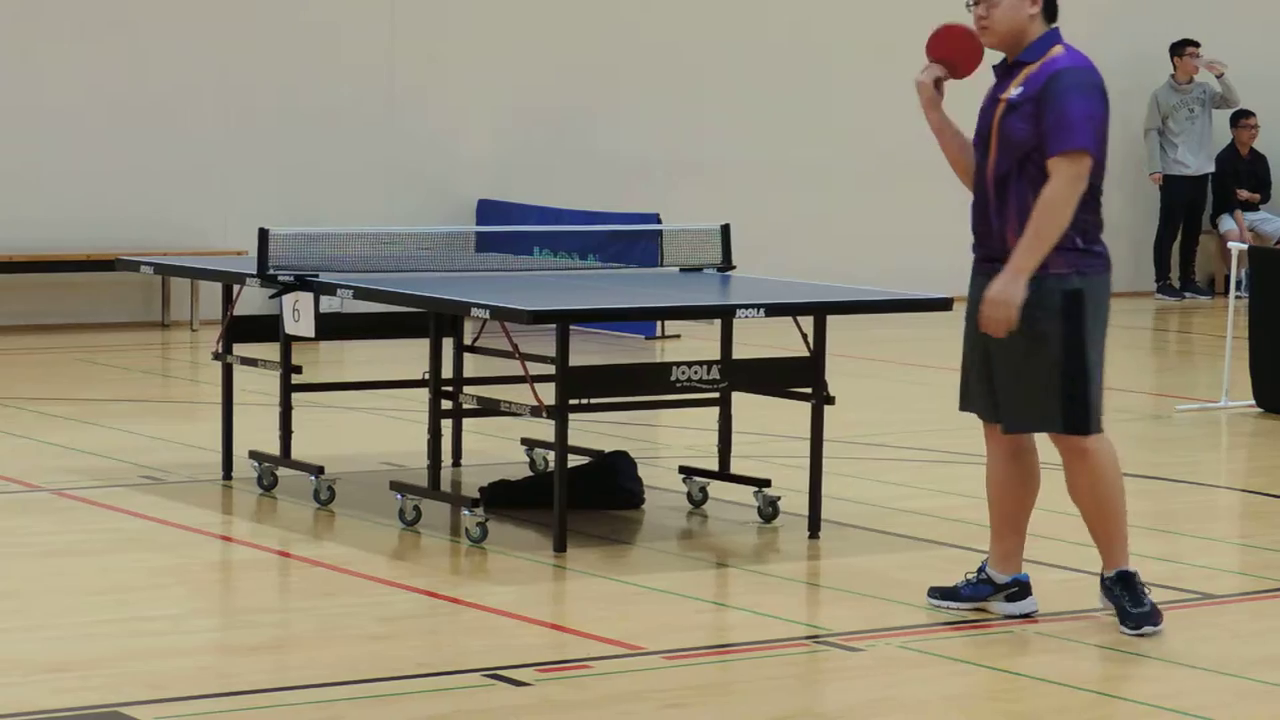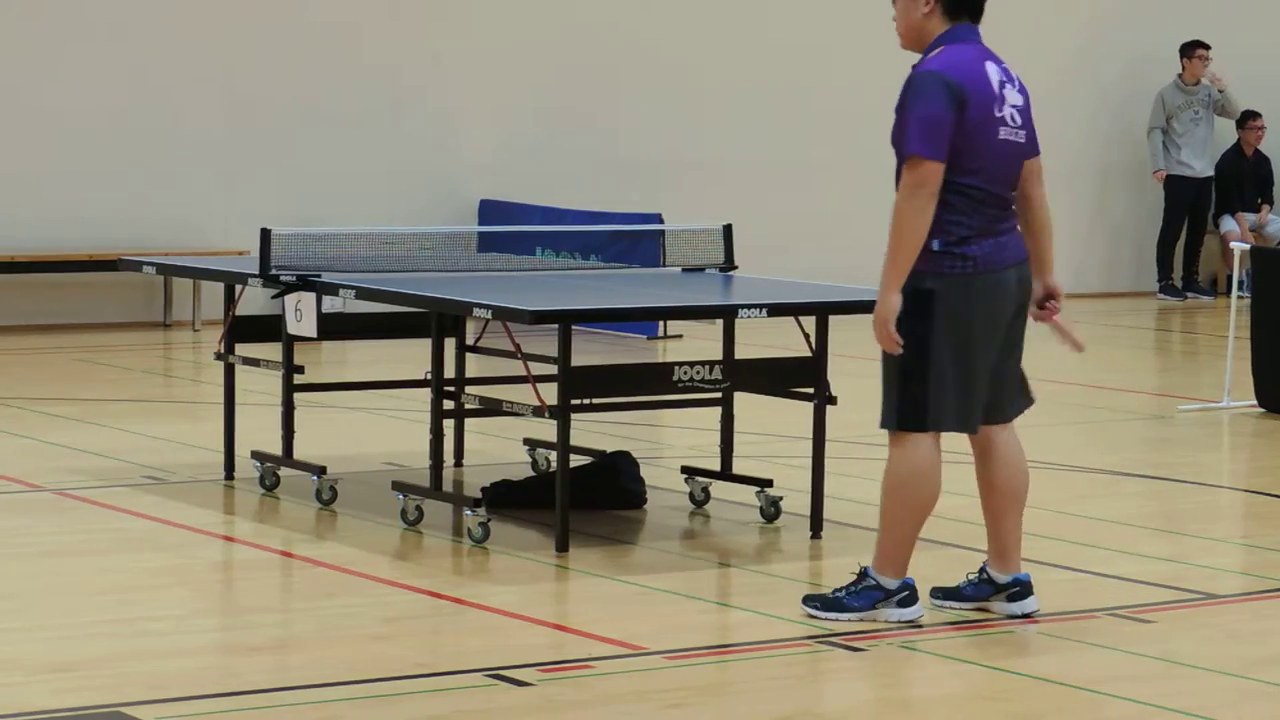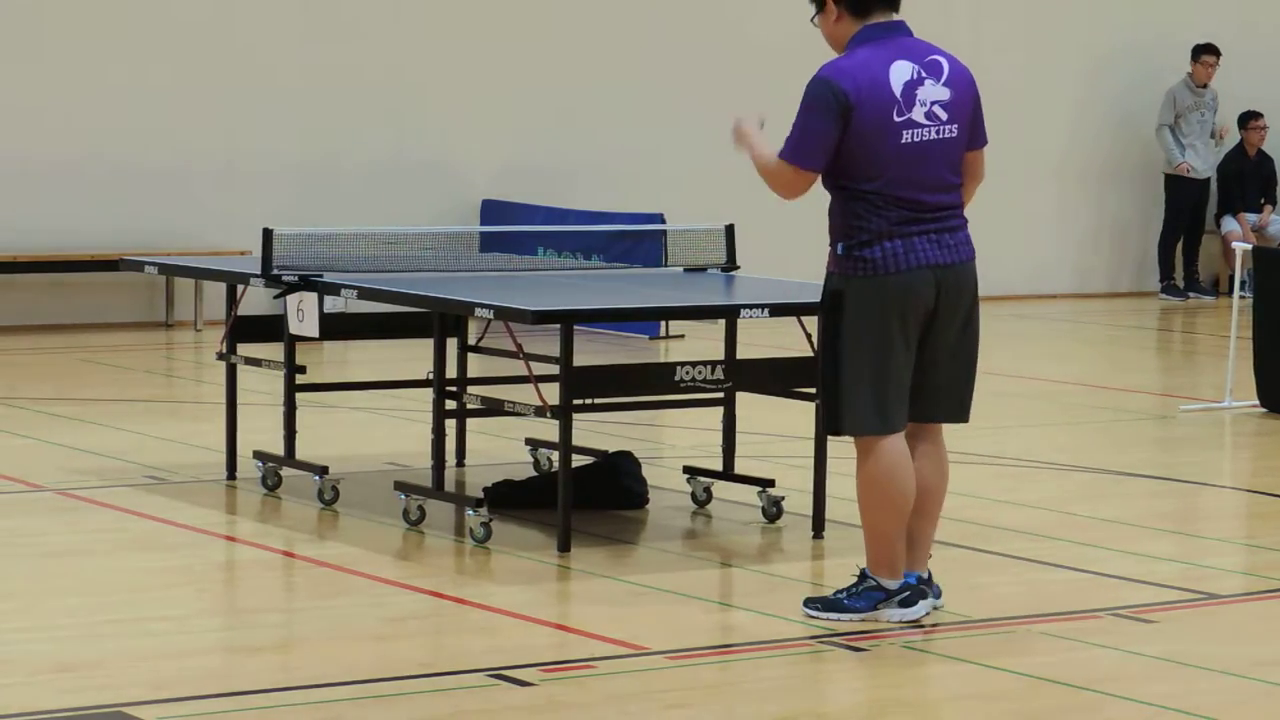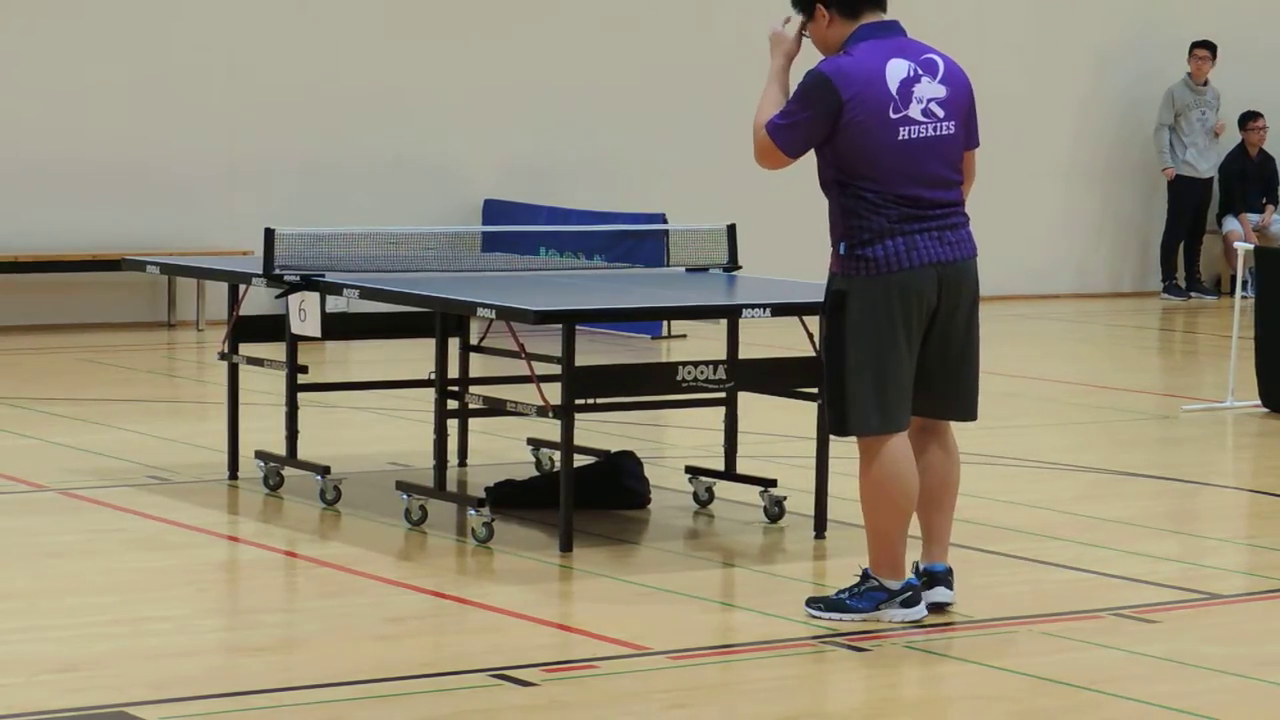
dt=0.7s
person 1, frame 1
left shoulder: (1068, 75)
right shoulder: (1008, 81)
left elbow: (1066, 183)
right elbow: (982, 177)
left wrist: (1015, 275)
right wrist: (934, 112)
left hip: (1059, 282)
right hip: (1006, 279)
left knee: (1075, 432)
right knee: (1003, 428)
left ankle: (1120, 575)
right ankle: (1004, 576)
person 1, frame 2
left shoulder: (935, 76)
right shoulder: (1003, 76)
left elbow: (920, 190)
right elbow: (1029, 185)
left wrist: (890, 288)
right wrist: (1042, 271)
left hip: (948, 276)
right hip: (1001, 269)
left knee: (915, 430)
right knee: (992, 425)
left ankle: (888, 583)
right ankle: (1007, 577)
person 1, frame 3
left shoulder: (840, 80)
right shoulder: (954, 71)
left elbow: (789, 181)
left wrist: (751, 142)
left hip: (876, 275)
right hip: (951, 265)
left knee: (879, 431)
right knee: (924, 427)
left ankle: (886, 586)
right ankle: (917, 573)
person 1, frame 4
left shoulder: (835, 77)
right shoulder: (948, 70)
left elbow: (768, 152)
left wrist: (778, 63)
left hip: (878, 273)
right hip: (953, 263)
left knee: (883, 430)
right knee: (932, 421)
left ankle: (889, 585)
right ankle: (937, 570)
person 2, frame 1
left shoulder: (1204, 91)
right shoulder: (1161, 94)
left elbow: (1233, 102)
right elbow: (1151, 133)
left wrist: (1220, 76)
right wrist: (1155, 168)
left hip: (1201, 172)
right hip: (1174, 173)
left knee: (1193, 230)
right knee: (1169, 229)
left ankle: (1188, 281)
right ankle: (1163, 283)
person 2, frame 2
left shoulder: (1209, 93)
right shoulder: (1166, 94)
left elbow: (1234, 114)
right elbow: (1155, 131)
left wrist: (1222, 90)
right wrist: (1158, 165)
left hip: (1204, 173)
right hip: (1178, 173)
left knee: (1198, 230)
right knee: (1172, 229)
left ankle: (1190, 281)
right ankle: (1165, 283)
person 2, frame 3
left shoulder: (1213, 95)
right shoulder: (1176, 92)
right elbow: (1162, 129)
left wrist: (1218, 133)
right wrist: (1176, 160)
left hip: (1204, 173)
right hip: (1179, 174)
left knee: (1196, 230)
right knee: (1173, 229)
left ankle: (1192, 281)
right ankle: (1167, 282)
person 2, frame 4
left shoulder: (1215, 94)
right shoulder: (1175, 92)
right elbow: (1162, 128)
left wrist: (1218, 131)
right wrist: (1166, 162)
left hip: (1206, 172)
right hip: (1182, 172)
left knee: (1197, 231)
right knee: (1176, 229)
left ankle: (1193, 281)
right ankle: (1169, 283)
person 3, frame 1
left shoulder: (1260, 159)
right shoulder: (1224, 159)
right elbow: (1228, 198)
left wrist: (1249, 196)
right wrist: (1243, 229)
left hip: (1254, 212)
right hip: (1228, 212)
right knee: (1232, 236)
person 3, frame 2
left shoulder: (1264, 160)
right shoulder: (1228, 160)
left elbow: (1268, 194)
right elbow: (1230, 199)
left wrist: (1264, 212)
right wrist: (1245, 230)
left hip: (1256, 213)
right hip: (1230, 214)
right knee: (1232, 237)
right ankle: (1235, 280)
person 3, frame 3
right shoulder: (1230, 161)
right elbow: (1232, 200)
right wrist: (1247, 231)
left hip: (1259, 214)
right hip: (1232, 214)
right knee: (1233, 237)
right ankle: (1236, 279)
person 3, frame 4
right shoulder: (1232, 161)
right elbow: (1234, 200)
right wrist: (1248, 231)
left hip: (1261, 213)
right hip: (1234, 214)
right knee: (1234, 237)
right ankle: (1239, 279)
